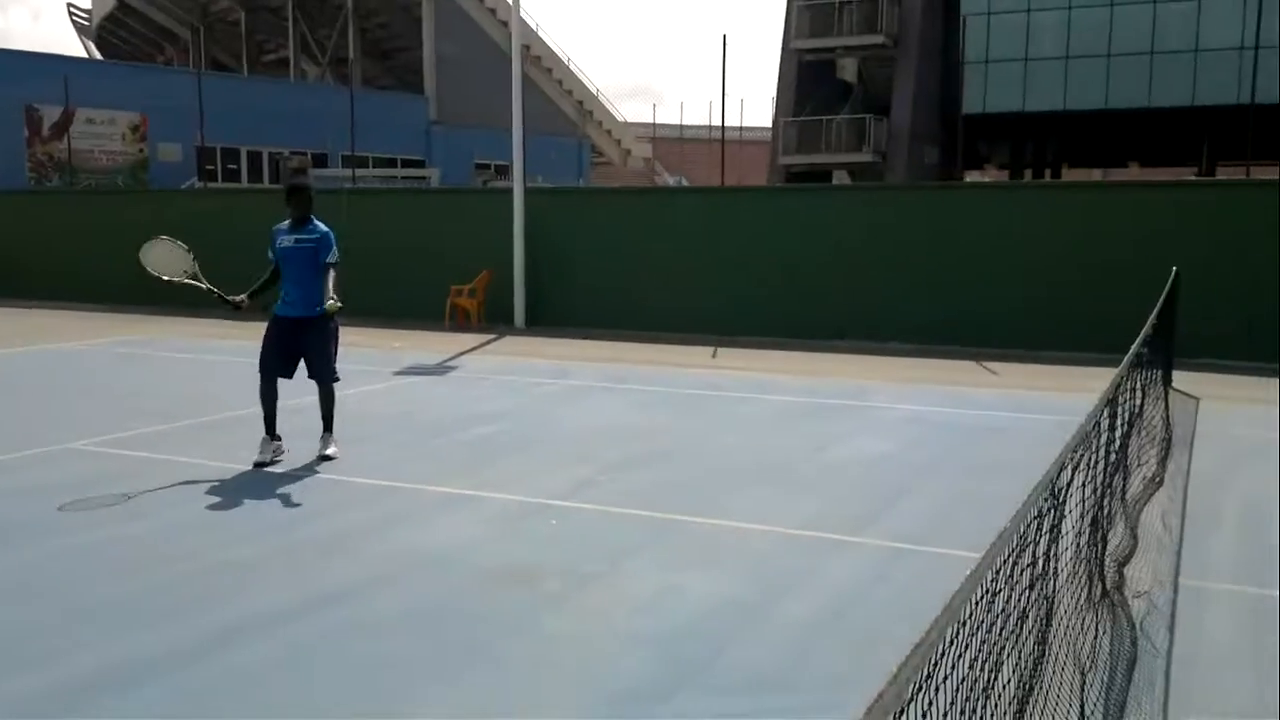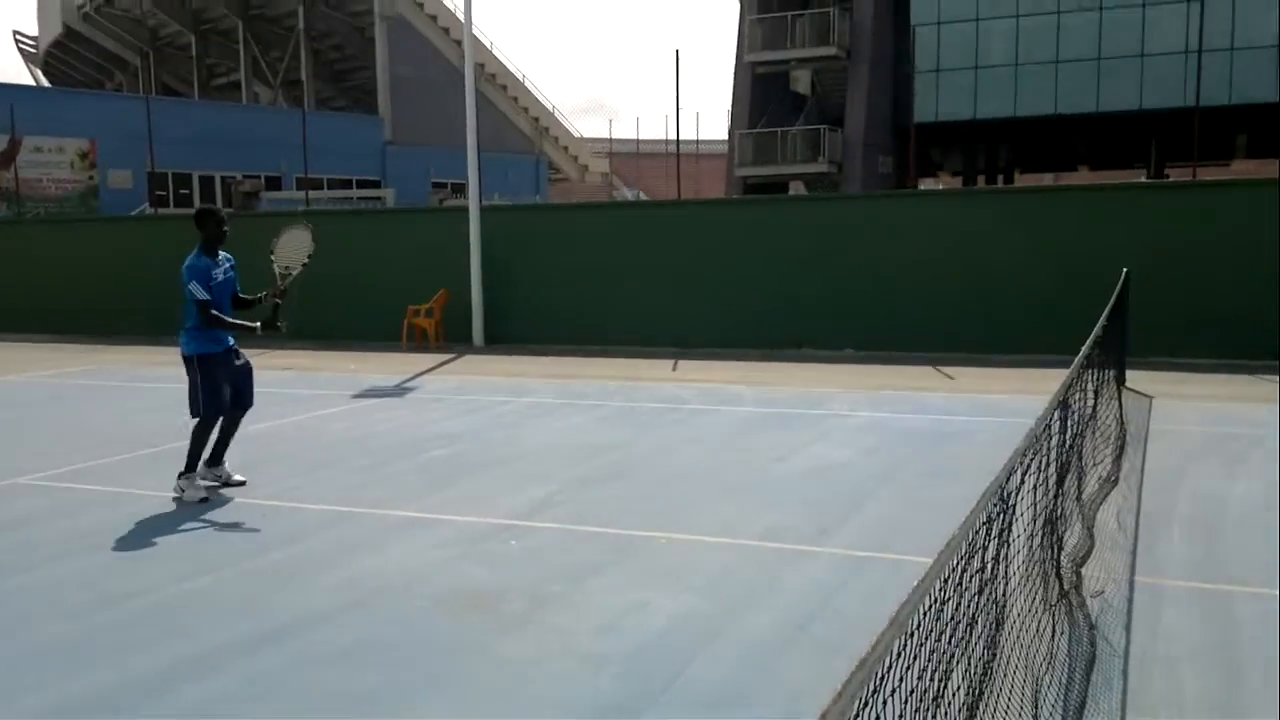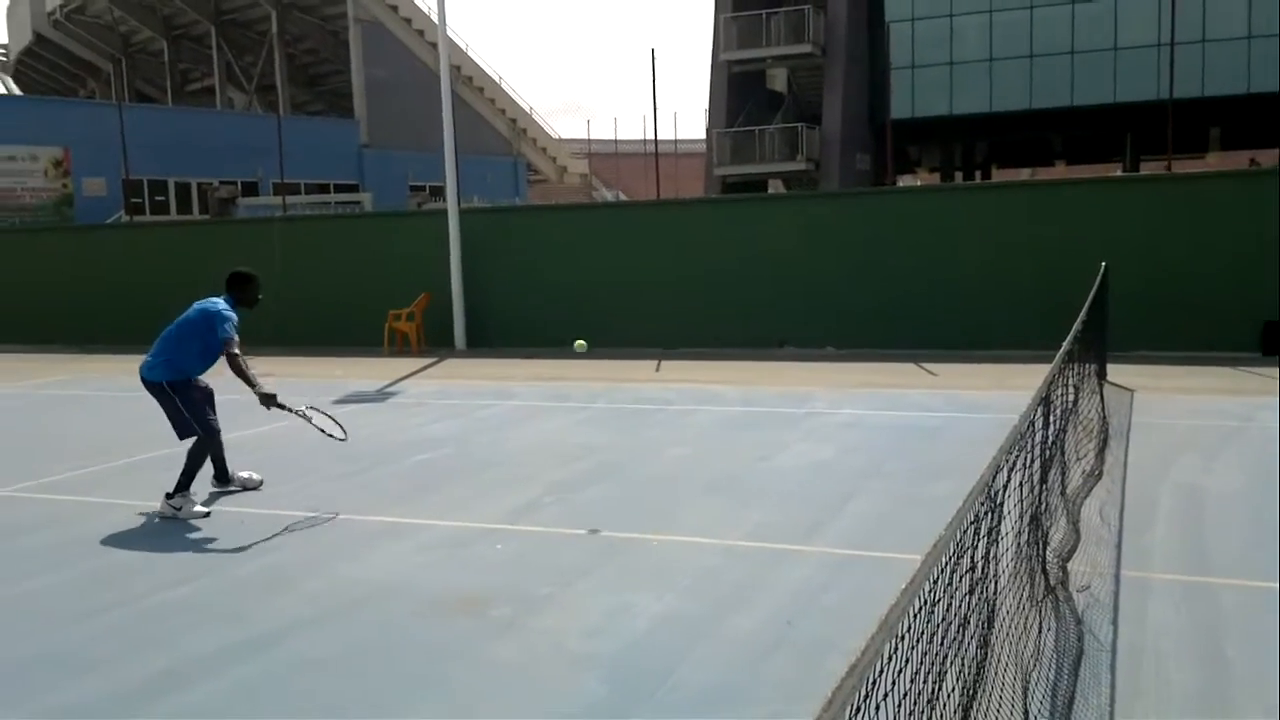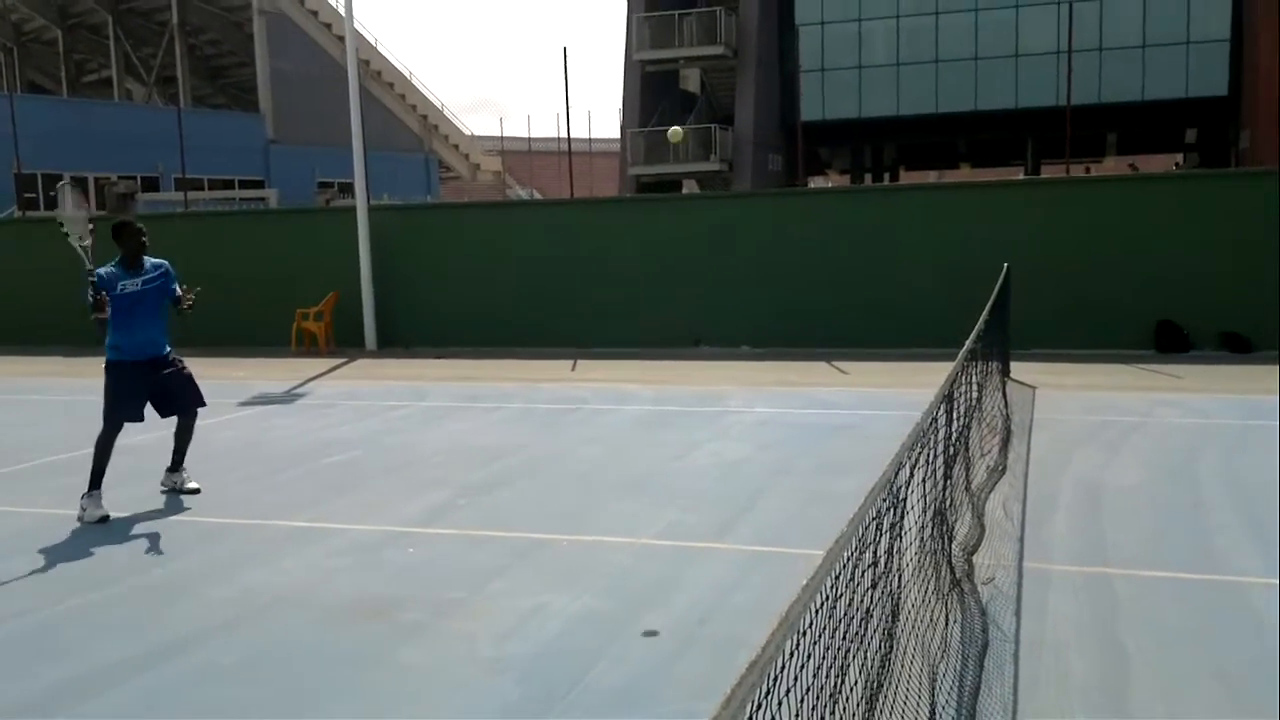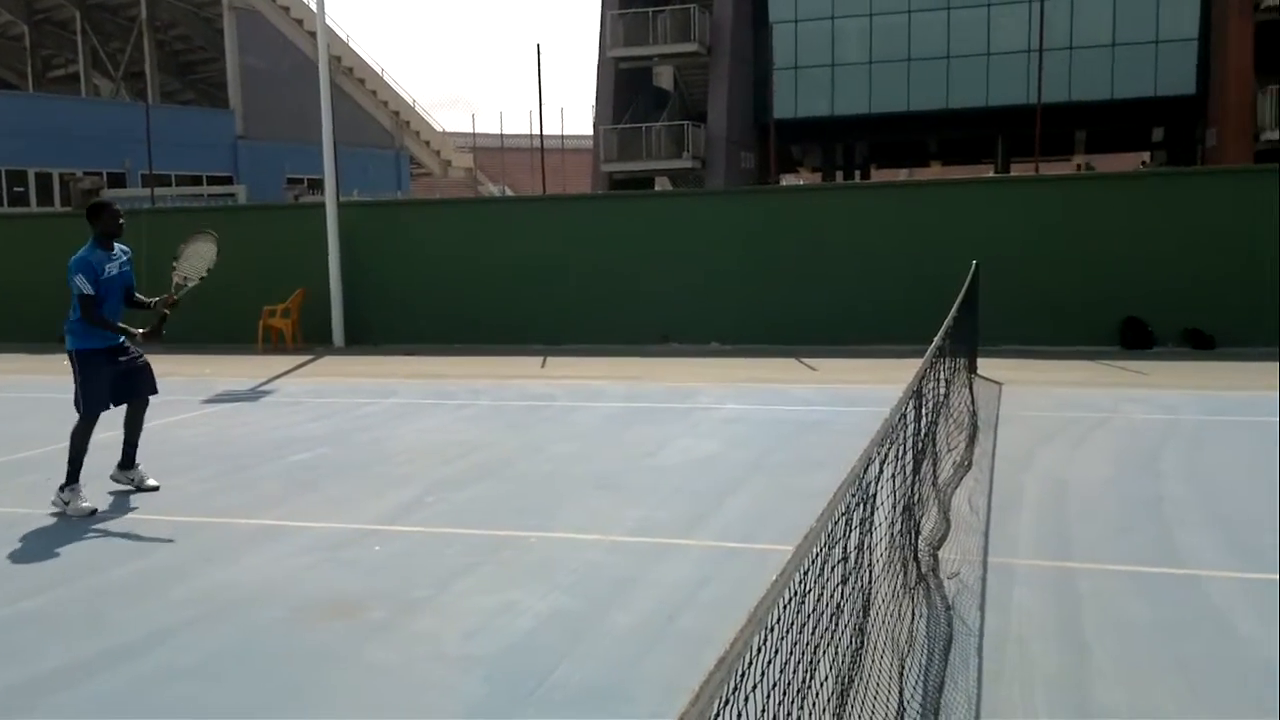
dt=1s
person 1, frame 1
left shoulder: (322, 234)
right shoulder: (279, 232)
left elbow: (329, 271)
left wrist: (330, 296)
right wrist: (249, 295)
left hip: (316, 317)
right hip: (283, 316)
left knee: (323, 378)
right knee: (268, 376)
left ankle: (328, 436)
right ankle: (272, 441)
person 1, frame 2
left shoulder: (227, 260)
right shoulder: (195, 267)
right elbow: (209, 317)
left wrist: (263, 298)
right wrist: (257, 328)
left hip: (226, 345)
right hip: (201, 350)
left knee: (241, 404)
right knee: (211, 413)
left ankle: (213, 465)
right ankle: (187, 477)
person 1, frame 3
left shoulder: (215, 306)
right shoulder: (224, 314)
right elbow: (234, 356)
right wrist: (258, 390)
left hip: (178, 372)
right hip: (164, 376)
left knee: (209, 416)
right knee: (208, 432)
left ankle: (223, 477)
right ankle: (176, 498)
person 1, frame 4
left shoulder: (162, 269)
right shoulder: (105, 277)
left elbow: (179, 305)
right elbow: (99, 310)
left wrist: (186, 303)
right wrist: (101, 311)
left hip: (161, 356)
right hip: (122, 361)
left knee: (189, 410)
right knee: (113, 424)
left ankle: (175, 472)
right ankle: (92, 494)
person 1, frame 5
left shoulder: (124, 254)
right shoulder: (84, 261)
right elbow: (89, 313)
left wrist: (154, 303)
right wrist: (133, 333)
left hip: (116, 344)
right hip: (87, 347)
left knee: (140, 397)
right knee: (90, 415)
left ankle: (127, 468)
right ankle: (68, 491)
